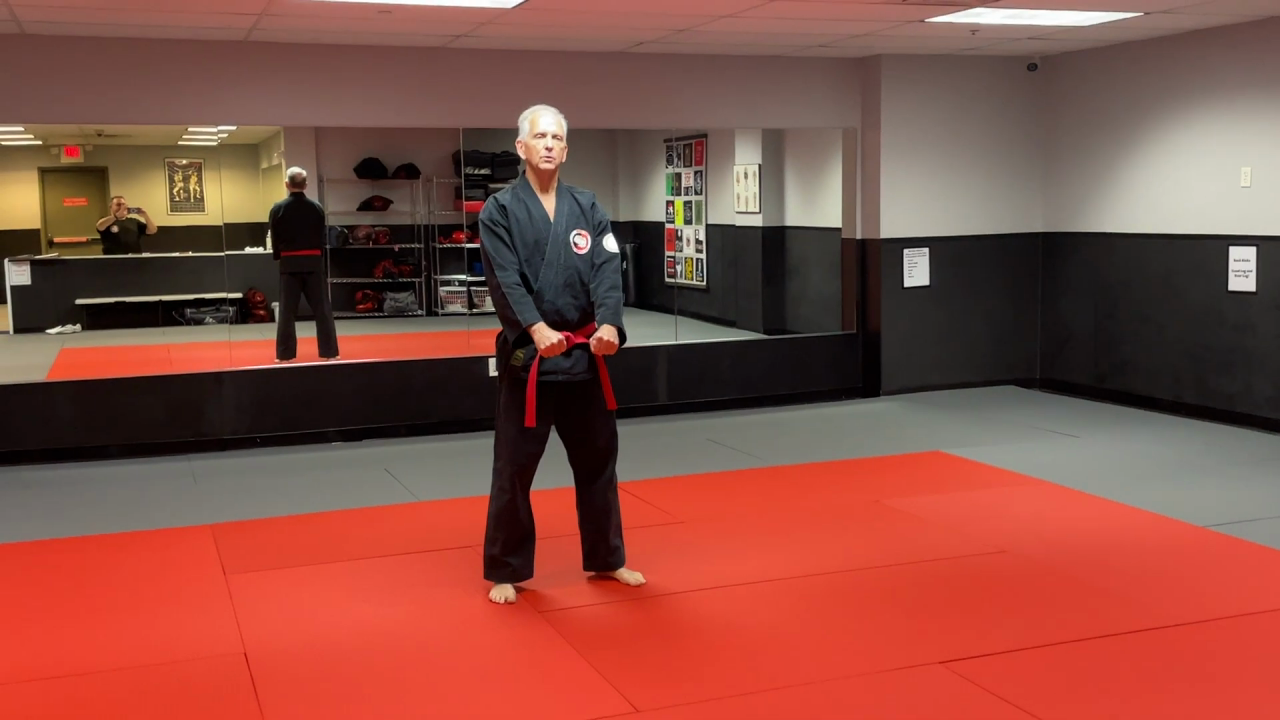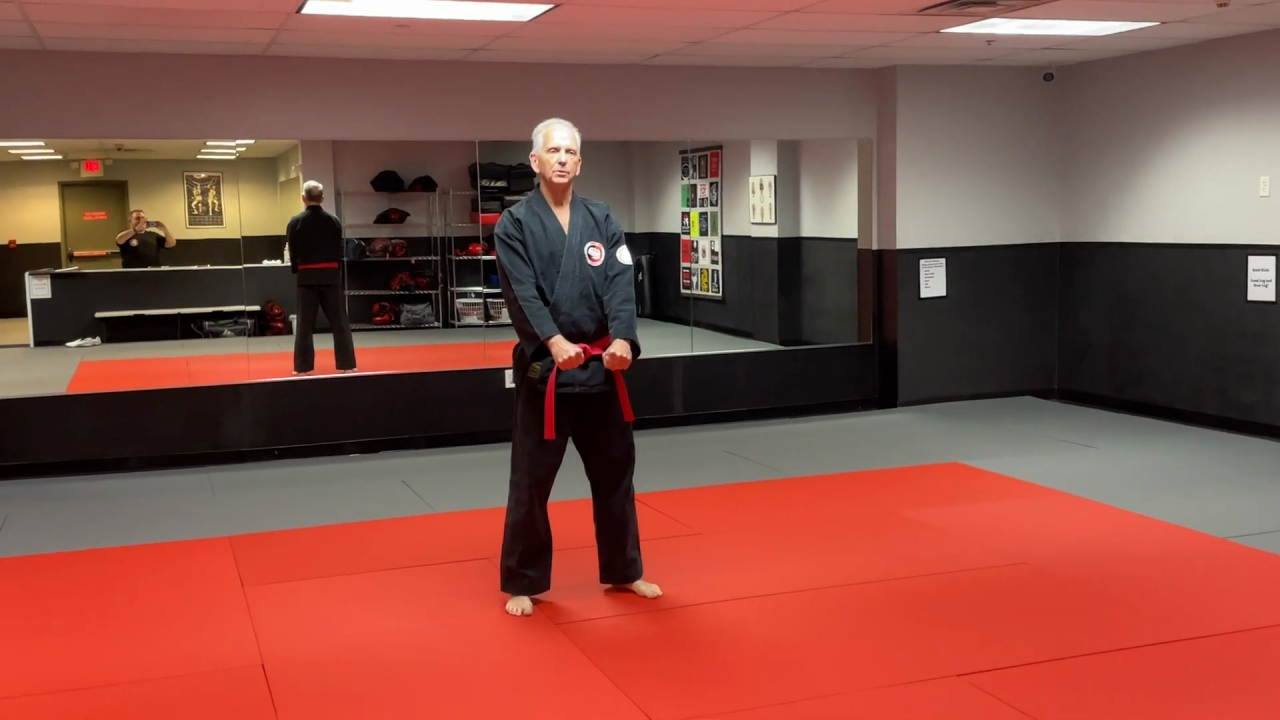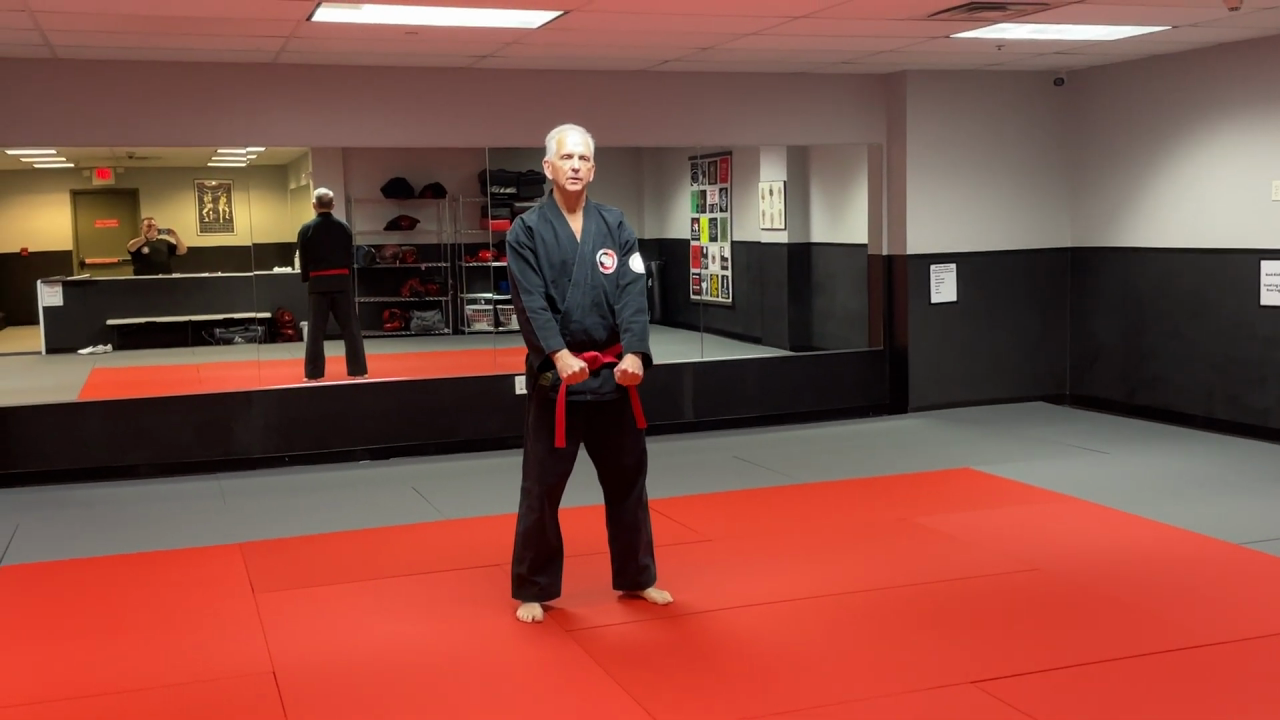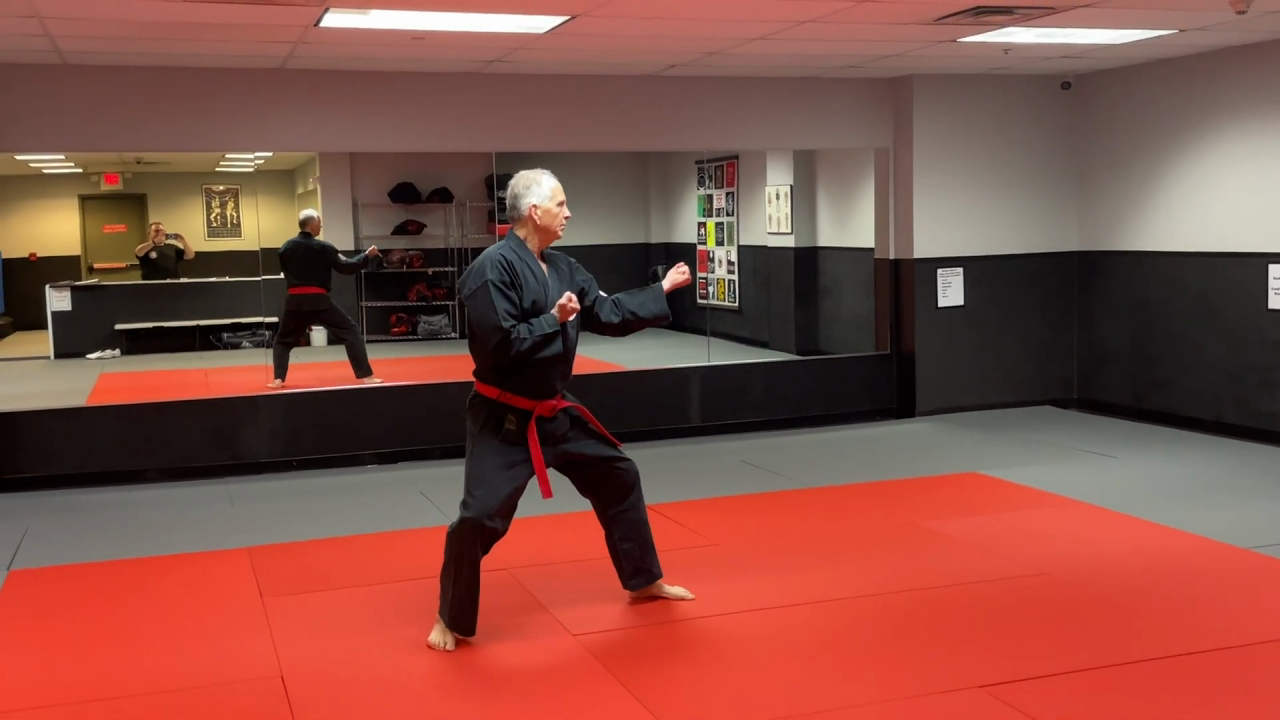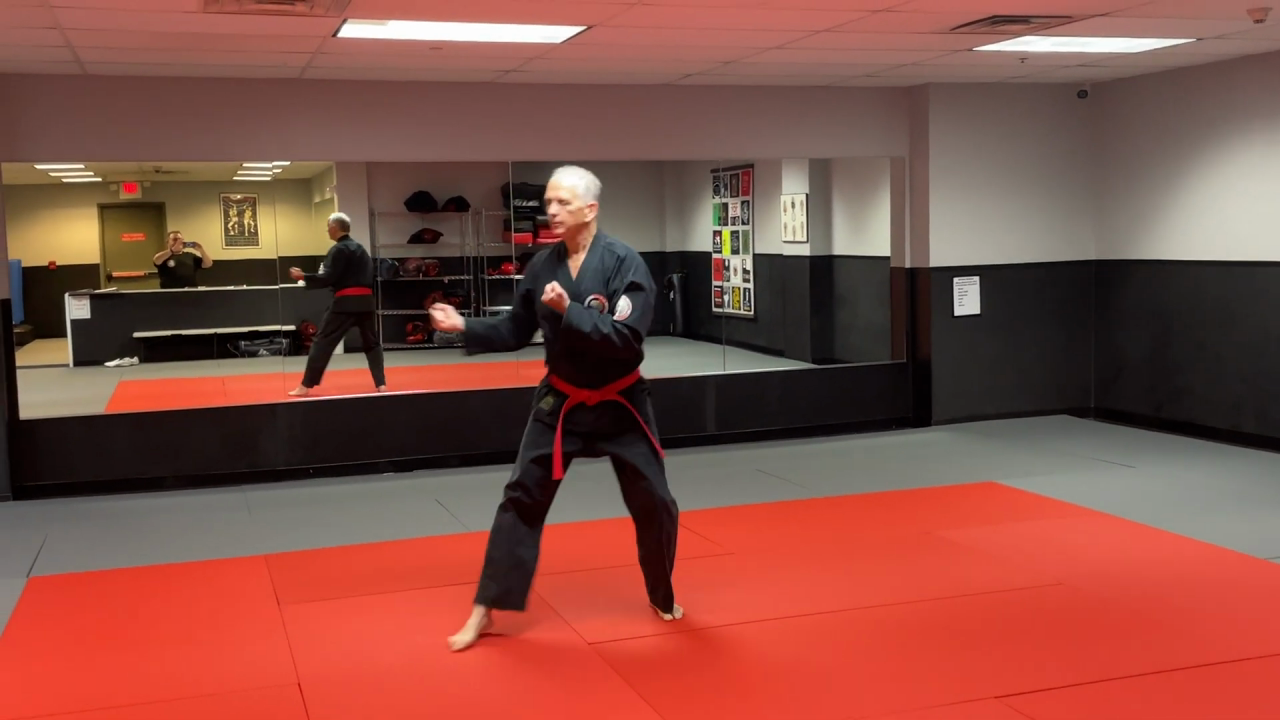
dt=1s
person 1, frame 1
left shoulder: (587, 207)
right shoulder: (500, 211)
left elbow: (607, 270)
right elbow: (505, 280)
left wrist: (609, 323)
right wrist: (536, 329)
left hip: (584, 353)
right hip: (526, 355)
left knee: (597, 460)
right knee: (514, 468)
left ankle: (606, 559)
right ankle: (505, 572)
person 1, frame 2
left shoulder: (602, 219)
right shoulder: (515, 224)
left elbow: (620, 283)
right elbow: (521, 293)
left wrist: (622, 338)
right wrist: (554, 342)
left hip: (600, 365)
right hip: (544, 367)
left knee: (615, 472)
right knee: (531, 480)
left ankle: (623, 571)
right ankle: (523, 582)
person 1, frame 3
left shoulder: (615, 225)
right shoulder: (527, 231)
left elbow: (632, 295)
right elbow: (531, 303)
left wrist: (634, 353)
right wrist: (559, 356)
left hip: (612, 371)
right hip: (555, 374)
left knee: (627, 477)
right knee: (543, 485)
left ankle: (636, 578)
right ankle: (533, 589)
person 1, frame 4
left shoulder: (561, 267)
right shoulder: (493, 267)
left elbow: (608, 314)
right elbow: (500, 345)
left wrist: (662, 289)
right wrist: (554, 320)
left hip: (554, 411)
right hip: (503, 417)
left knee: (619, 478)
right knee: (480, 517)
left ankle: (644, 579)
right ankle: (451, 619)
person 1, frame 5
left shoulder: (623, 263)
right shoulder: (542, 263)
left elbow: (624, 338)
right elbow: (517, 329)
left wrist: (565, 309)
right wrist: (465, 327)
left hip: (619, 402)
right hip: (562, 400)
left knee: (655, 504)
right knee: (522, 497)
left ankle: (662, 598)
right ankle: (487, 610)
person 2, frame 1
left shoulder: (278, 209)
right shoulder: (316, 208)
left elbow: (275, 239)
right elbow: (323, 237)
left hip: (289, 263)
right hip: (313, 261)
left knee: (287, 310)
right knee: (322, 308)
left ankle: (285, 354)
right ankle: (330, 352)
person 2, frame 2
left shoulder: (296, 222)
right shoulder: (333, 221)
left elbow: (293, 253)
right elbow: (340, 250)
left hip: (306, 275)
right hip: (330, 274)
left knee: (305, 322)
right knee: (339, 321)
left ankle: (303, 366)
right ankle: (347, 364)
person 2, frame 3
left shoulder: (307, 229)
right shoulder: (344, 227)
left elbow: (303, 259)
right elbow: (350, 256)
left wrist: (306, 279)
left hip: (318, 282)
right hip: (342, 281)
left knee: (316, 330)
right knee: (350, 327)
left ankle: (313, 374)
right ankle: (358, 371)
person 2, frame 4
left shoulder: (286, 248)
right shoulder: (322, 248)
right elbow: (346, 267)
right wrist: (367, 255)
left hip: (295, 301)
right hip: (318, 300)
left knee: (283, 340)
right knee: (351, 332)
left ankle: (278, 378)
right ankle: (366, 375)
person 2, frame 5
left shoulder: (339, 249)
right shoulder: (361, 249)
left elbow: (329, 278)
left wrist: (303, 276)
left hip: (347, 302)
right hip: (366, 301)
left knee: (322, 342)
right knee: (372, 343)
left ankle: (306, 387)
right ankle: (380, 384)
